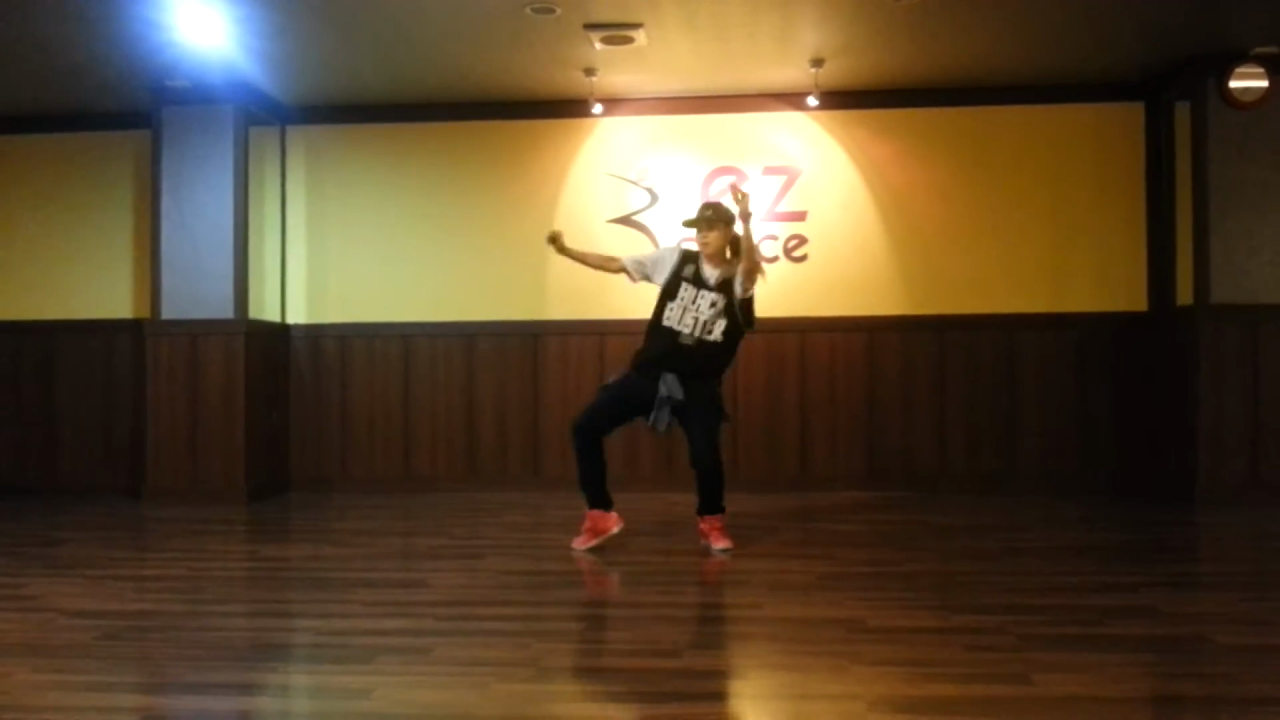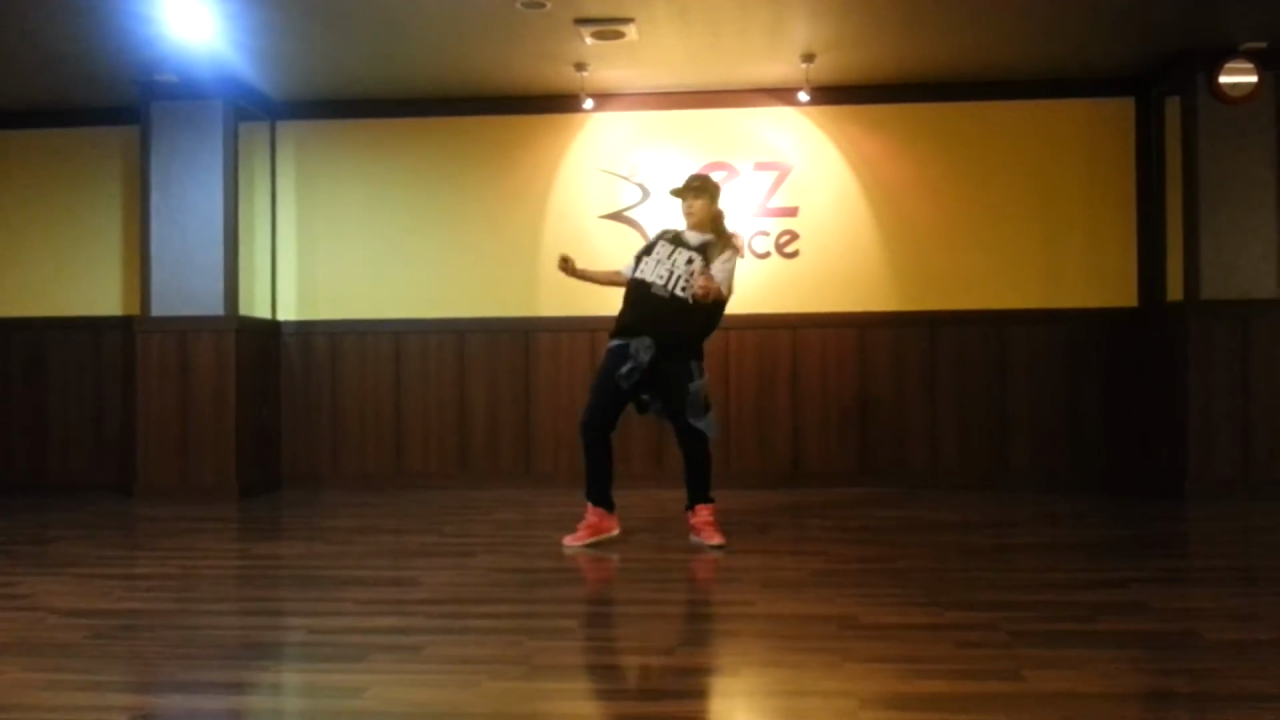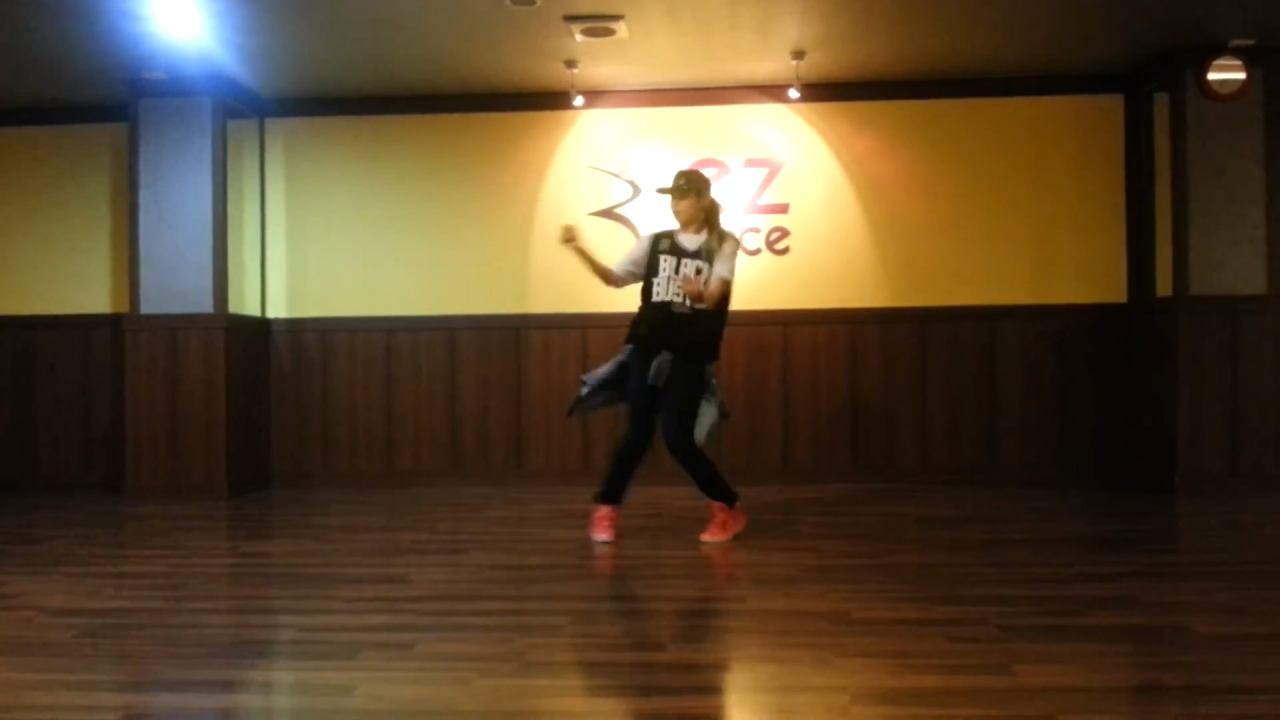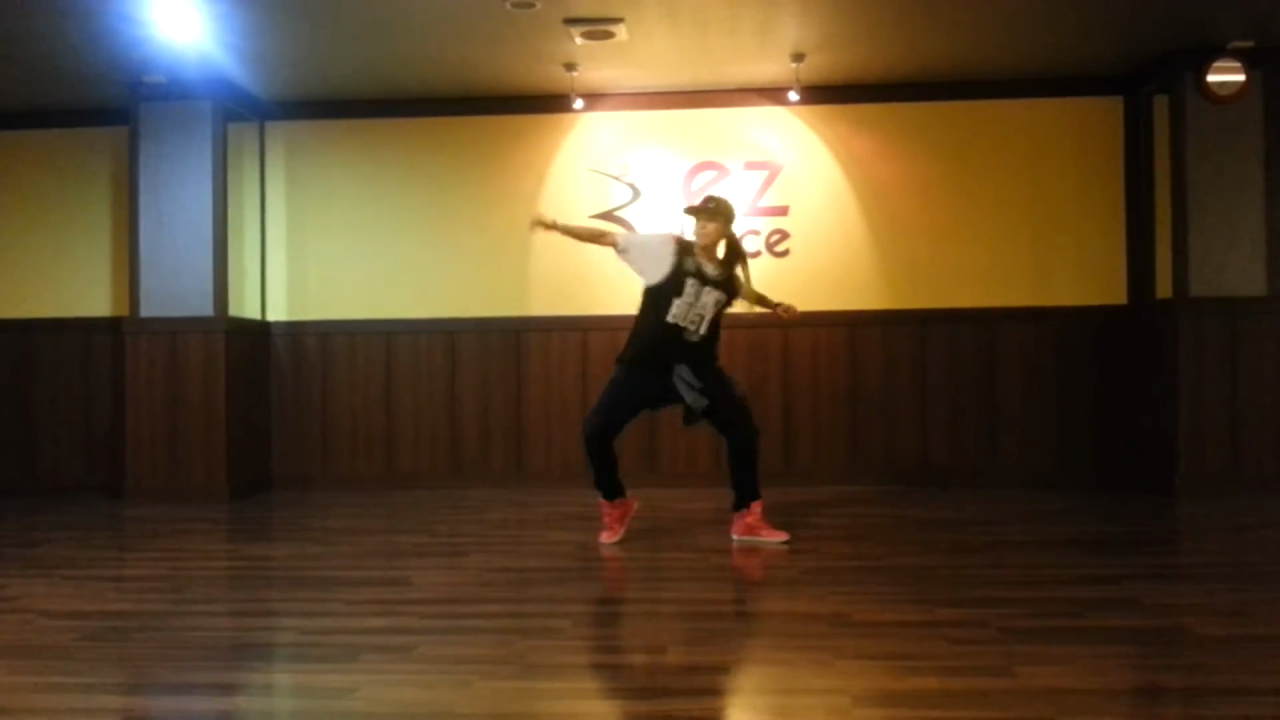
dt=0.4s
person 1, frame 1
left shoulder: (740, 275)
right shoulder: (674, 258)
left elbow: (753, 271)
right elbow: (618, 265)
left wrist: (745, 222)
right wrist: (567, 251)
left hip: (697, 384)
right hip: (649, 370)
left knee: (705, 452)
right knee: (586, 429)
left ankle: (712, 523)
right ankle: (600, 517)
person 1, frame 2
left shoulder: (725, 249)
right shoulder: (662, 239)
left elbow: (714, 292)
right elbow: (626, 276)
left wrist: (705, 289)
right wrist: (577, 272)
left hip: (676, 353)
right hip: (629, 342)
left knee: (693, 435)
right knee: (594, 425)
left ankle: (701, 518)
right ankle: (600, 516)
person 1, frame 3
left shoulder: (723, 244)
right shoulder: (655, 242)
left elbow: (717, 292)
right elbow: (614, 279)
left wrist: (701, 289)
right wrist: (578, 249)
left hip: (688, 356)
right hip: (646, 350)
left knee: (677, 440)
right knee: (637, 434)
left ankle: (727, 509)
right ankle: (606, 510)
person 1, frame 4
left shoulder: (728, 274)
right shoulder: (667, 248)
left elbow: (745, 294)
right elbow: (610, 238)
left wrist: (774, 306)
right wrist: (556, 226)
left hip: (695, 368)
right hip: (644, 364)
left knee: (743, 431)
right knee: (595, 433)
left ankle: (748, 518)
right ankle: (616, 507)
